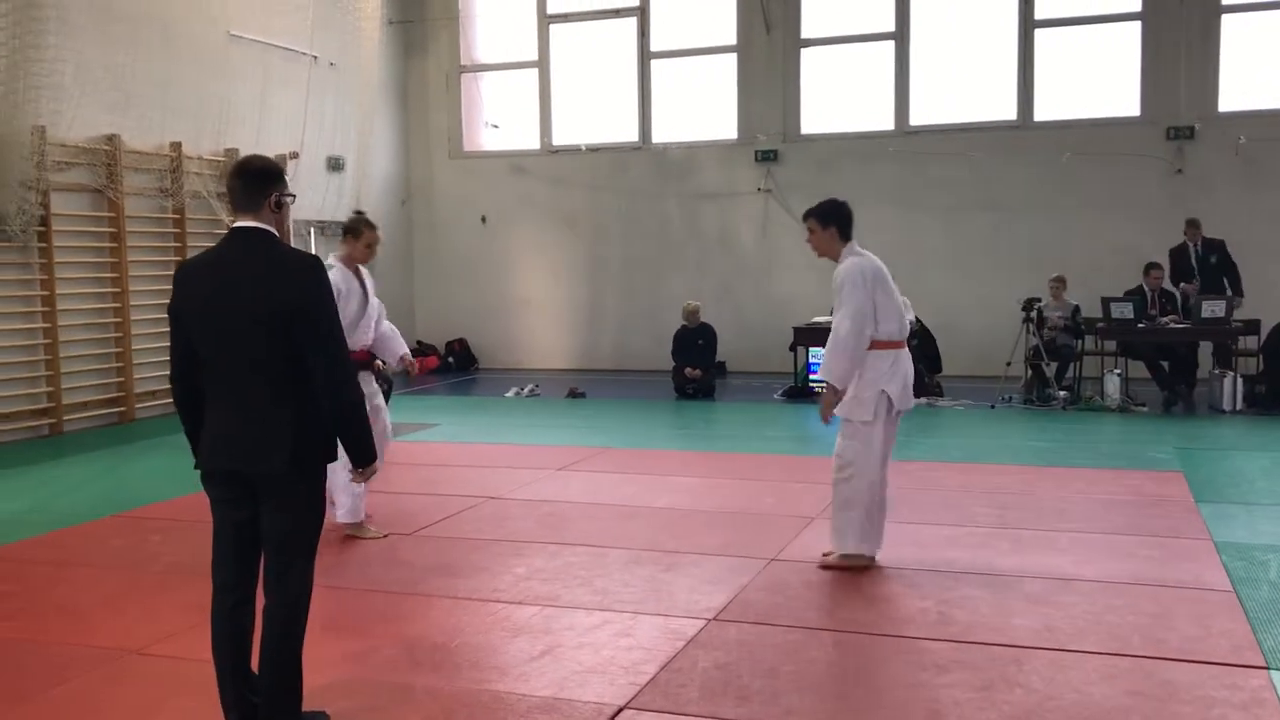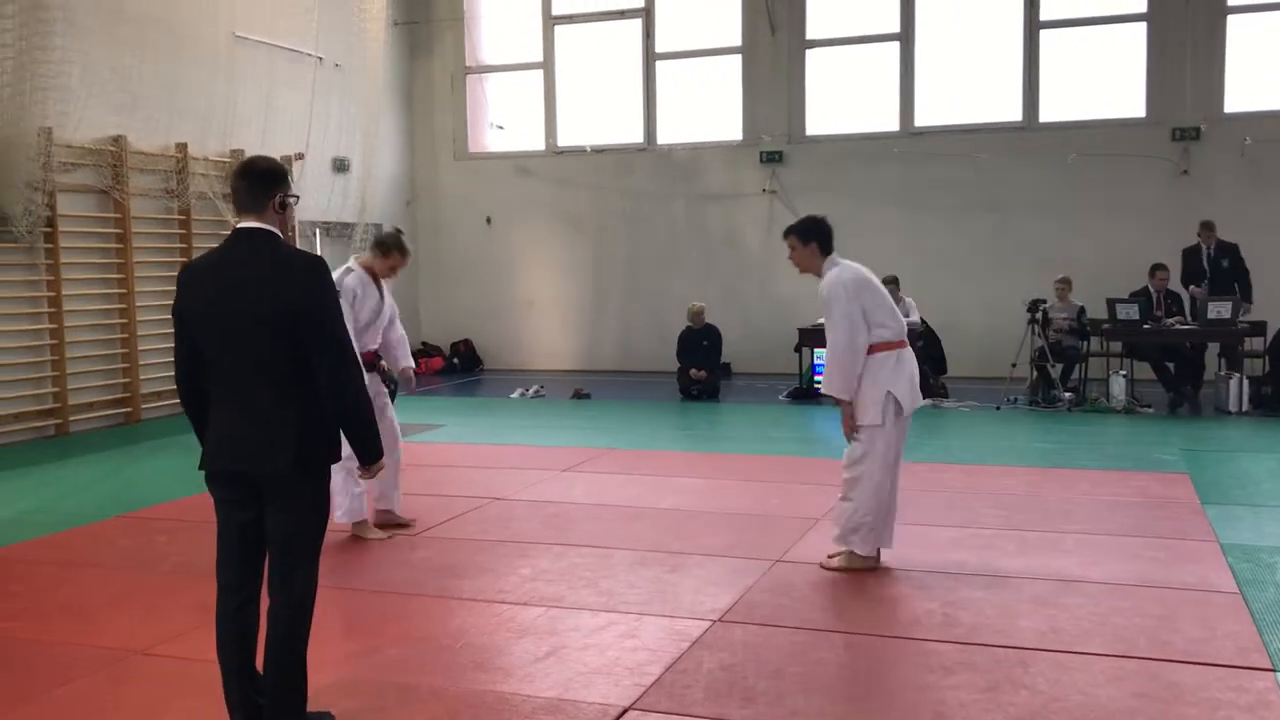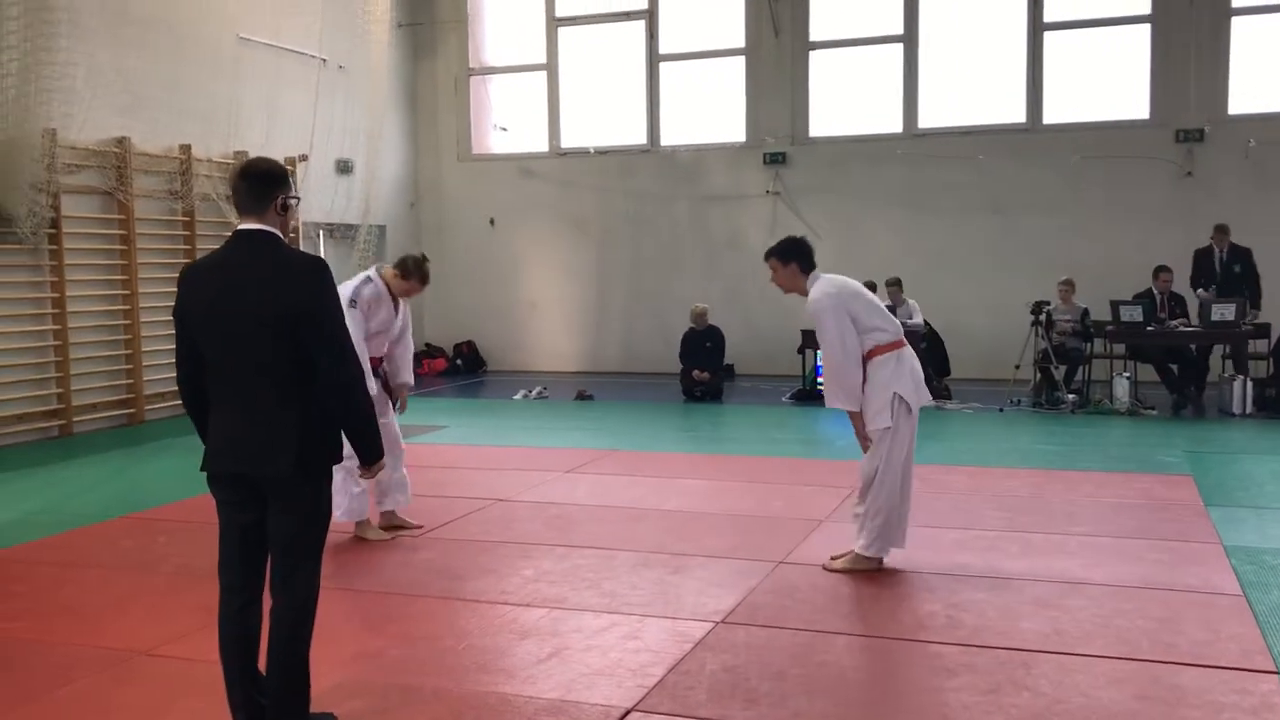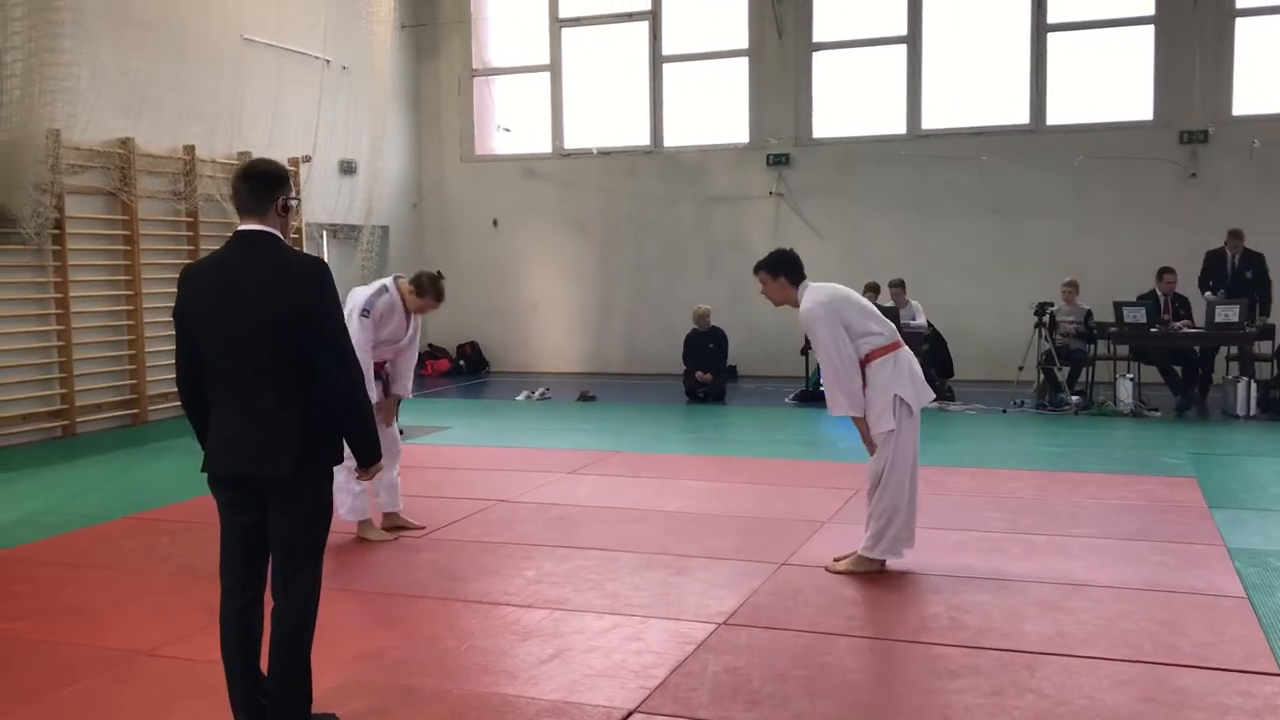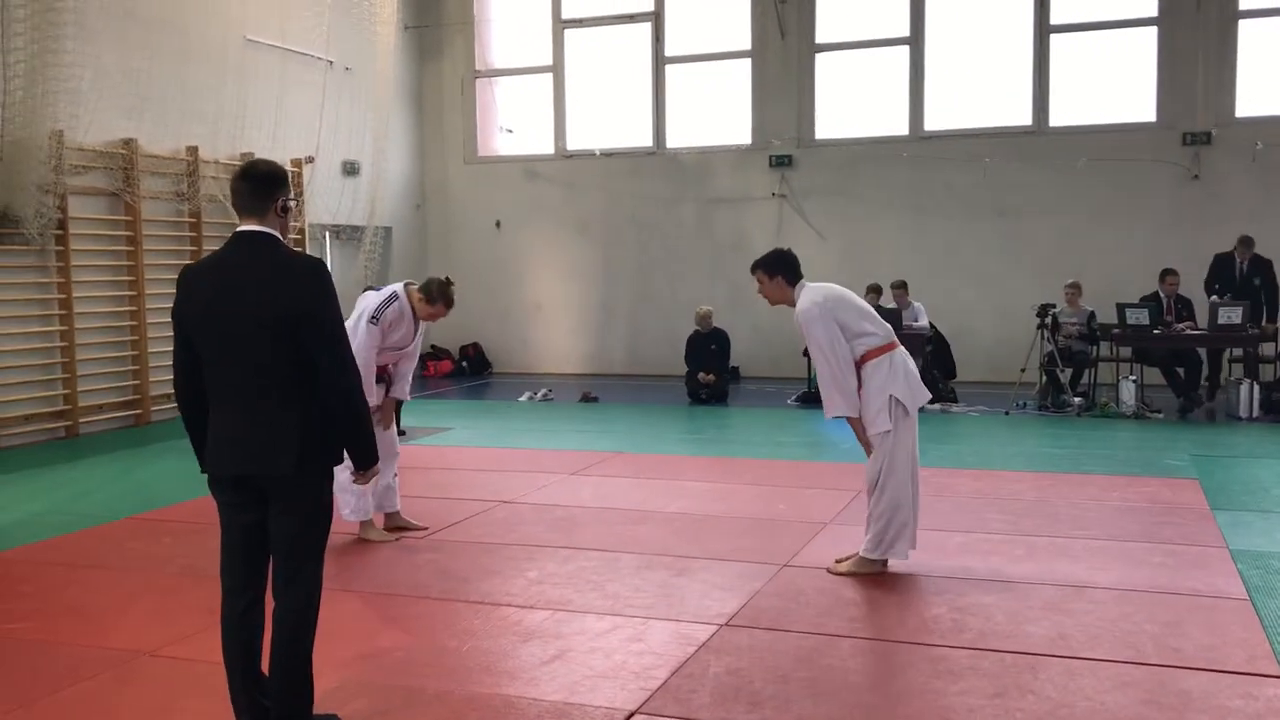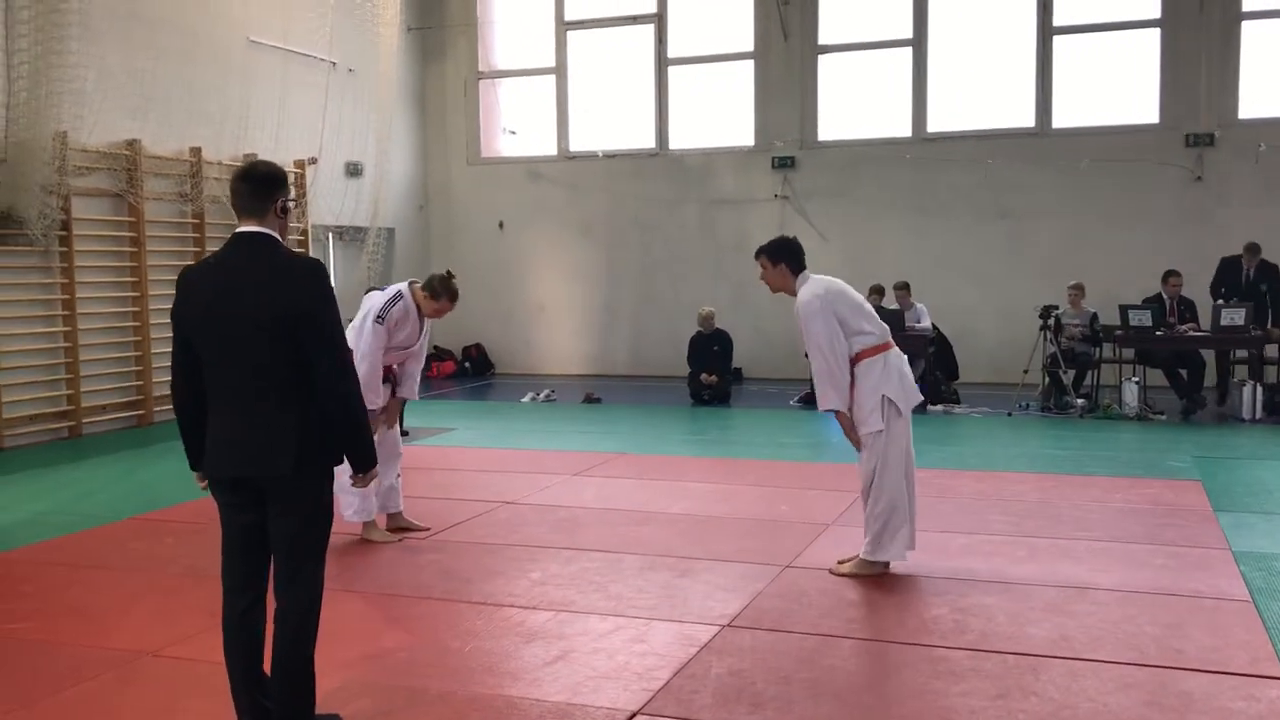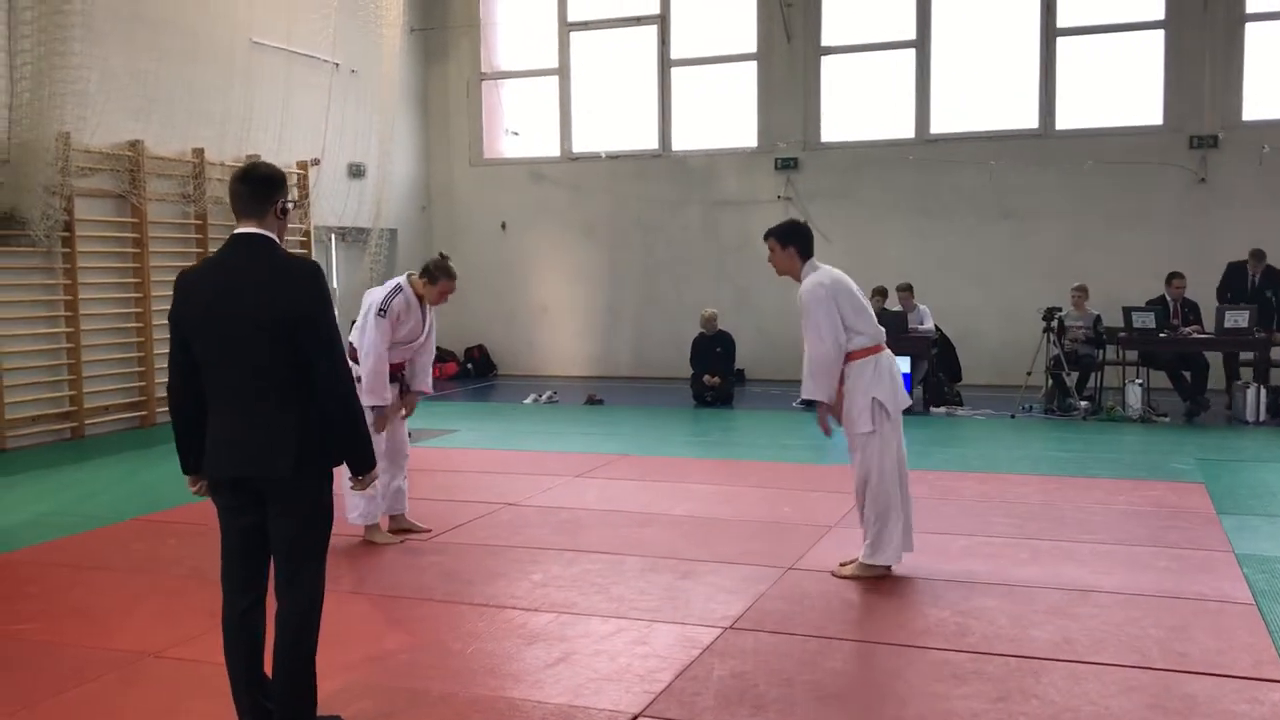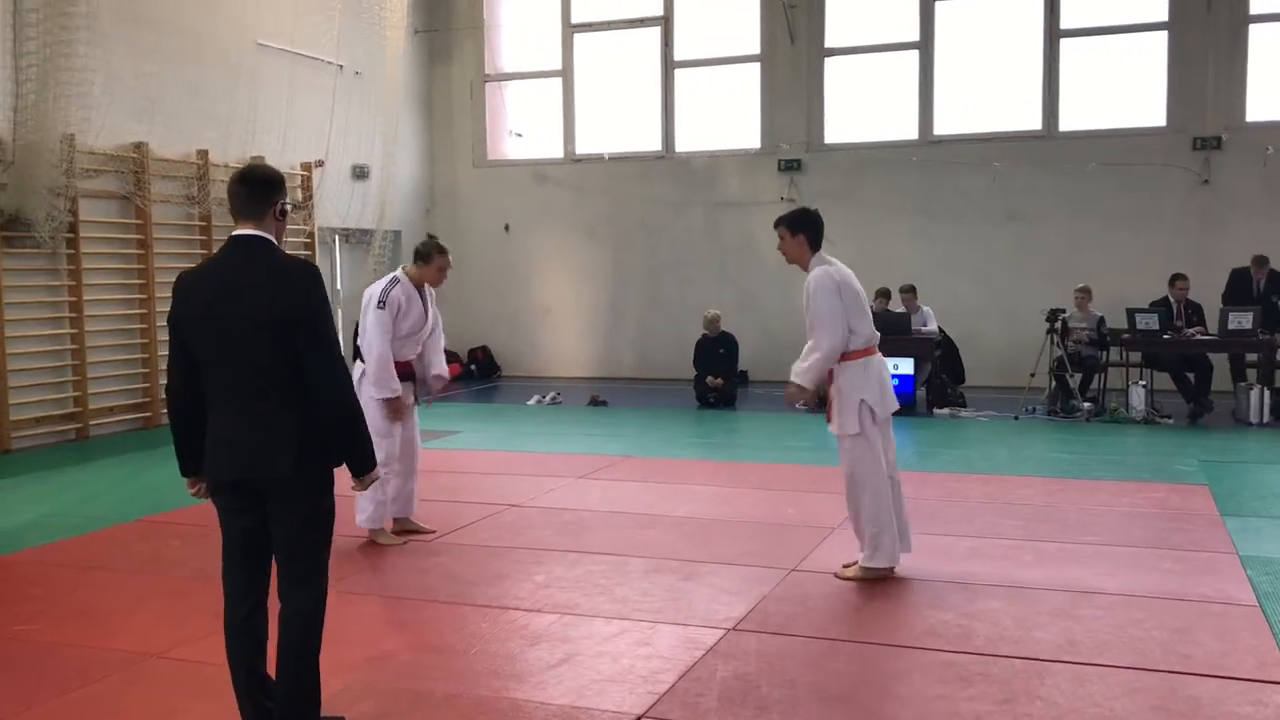
dt=0.1s
person 1, frame 1
left shoulder: (192, 275)
right shoulder: (300, 270)
left elbow: (183, 376)
right elbow: (334, 371)
right wrist: (361, 447)
left hip: (223, 453)
right hip: (292, 453)
left knee: (231, 584)
right knee: (285, 587)
person 1, frame 2
left shoulder: (195, 276)
right shoulder: (304, 270)
left elbow: (188, 376)
right elbow: (339, 370)
right wrist: (368, 444)
left hip: (228, 455)
right hip: (295, 453)
left knee: (236, 585)
right knee: (289, 588)
person 1, frame 3
left shoulder: (196, 278)
right shoulder: (305, 272)
left elbow: (189, 378)
right elbow: (340, 371)
right wrist: (368, 444)
left hip: (229, 455)
right hip: (296, 455)
left knee: (237, 587)
right knee: (293, 588)
person 1, frame 4
left shoulder: (196, 278)
right shoulder: (306, 273)
left elbow: (189, 379)
right elbow: (340, 371)
right wrist: (366, 446)
left hip: (230, 457)
right hip: (297, 455)
left knee: (239, 587)
right knee: (294, 588)
person 1, frame 5
left shoulder: (195, 279)
right shoulder: (304, 273)
left elbow: (187, 381)
right elbow: (338, 373)
left wrist: (207, 448)
right wrist: (363, 449)
left hip: (229, 457)
right hip: (297, 456)
left knee: (240, 588)
right knee: (295, 590)
person 1, frame 6
left shoulder: (194, 280)
right shoulder: (303, 274)
left elbow: (185, 382)
right elbow: (336, 374)
left wrist: (198, 454)
right wrist: (361, 453)
left hip: (228, 458)
right hip: (297, 457)
left knee: (241, 588)
right knee: (297, 590)
person 1, frame 7
left shoulder: (192, 282)
right shoulder: (300, 275)
left elbow: (182, 385)
right elbow: (333, 377)
left wrist: (192, 458)
right wrist: (360, 454)
left hip: (227, 460)
right hip: (296, 458)
left knee: (241, 590)
right knee: (297, 590)
person 1, frame 8
left shoulder: (191, 284)
right shoulder: (297, 276)
left elbow: (181, 387)
right elbow: (330, 377)
left wrist: (191, 461)
right wrist: (360, 455)
left hip: (228, 461)
right hip: (296, 459)
left knee: (243, 591)
right knee: (301, 591)
person 2, frame 1
left shoulder: (851, 269)
right shoulder: (858, 262)
left elbow: (849, 332)
left wrist: (832, 386)
right wrist: (843, 382)
left hip: (878, 369)
right hip: (886, 364)
left knee: (853, 458)
right knee: (867, 458)
left ankle: (855, 547)
right ankle: (859, 543)
person 2, frame 2
left shoulder: (834, 282)
right shoulder: (845, 273)
left elbow: (845, 344)
left wrist: (843, 400)
right wrist: (850, 395)
left hip: (884, 372)
right hip: (890, 367)
left knee: (865, 462)
right knee: (878, 462)
left ankle: (861, 548)
right ankle: (867, 543)
person 2, frame 3
left shoulder: (820, 300)
right shoulder: (829, 287)
left elbow: (843, 358)
left wrist: (855, 413)
right wrist: (859, 408)
left hip: (888, 376)
right hip: (892, 371)
left knee: (882, 466)
right knee: (887, 465)
left ankle: (869, 552)
right ankle: (872, 545)
person 2, frame 4
left shoulder: (812, 309)
right shoulder: (821, 296)
left elbow: (840, 365)
left wrist: (857, 417)
right wrist: (860, 412)
left hip: (887, 377)
right hip: (891, 371)
left knee: (888, 469)
right knee: (894, 469)
left ankle: (873, 553)
right ankle: (876, 547)
person 2, frame 5
left shoulder: (807, 309)
right shoulder: (819, 294)
left elbow: (834, 364)
left wrist: (851, 416)
right wrist: (856, 410)
left hip: (883, 377)
right hip: (887, 371)
left knee: (886, 469)
right knee: (892, 468)
left ankle: (875, 555)
right ankle: (879, 547)
person 2, frame 6
left shoulder: (808, 301)
right shoulder: (819, 288)
left elbow: (829, 359)
left wrist: (841, 411)
right wrist: (846, 408)
left hip: (876, 378)
right hip: (882, 371)
left knee: (881, 470)
right knee: (889, 469)
left ankle: (875, 557)
right ankle: (878, 550)
person 2, frame 7
left shoulder: (813, 287)
right shoulder: (825, 277)
left elbow: (826, 348)
left wrist: (822, 399)
right wrist: (828, 394)
left hip: (866, 377)
right hip: (872, 370)
left knee: (874, 469)
right knee: (884, 467)
left ankle: (877, 558)
right ankle: (881, 551)
person 2, frame 8
left shoulder: (819, 279)
right shoulder: (830, 270)
left elbow: (830, 340)
left wrist: (801, 380)
right wrist: (808, 376)
left hip: (855, 379)
right hip: (863, 372)
left knee: (863, 471)
right knee: (875, 467)
left ankle: (877, 560)
right ankle: (881, 551)
person 3, frame 1
left shoulder: (362, 275)
right shoulder: (328, 279)
left elbow: (378, 323)
left wrist: (400, 352)
left hip: (363, 368)
left knee: (378, 435)
left ankle: (337, 497)
right ankle: (353, 519)
person 3, frame 2
left shoulder: (378, 282)
right shoulder: (344, 282)
left elbow: (391, 326)
left wrist: (403, 364)
left hip: (369, 368)
left knee: (388, 438)
right knee: (350, 447)
left ankle: (384, 509)
right ankle: (356, 519)
person 3, frame 3
left shoulder: (399, 296)
right shoulder: (359, 291)
left elbow: (401, 342)
right elbow: (351, 347)
left wrist: (402, 383)
left hip: (373, 372)
left knee: (390, 445)
right knee: (351, 449)
left ankle: (389, 512)
right ankle: (360, 520)
person 3, frame 4
left shoulder: (411, 307)
right shoulder: (372, 300)
left elbow: (407, 352)
right elbow: (357, 354)
left wrist: (393, 396)
right wrist: (366, 402)
left hip: (375, 373)
left knee: (388, 446)
right knee: (352, 449)
left ankle: (390, 513)
right ankle: (362, 521)
person 3, frame 5
left shoulder: (419, 310)
right shoulder: (380, 306)
left elbow: (407, 359)
right elbow: (361, 358)
left wrist: (391, 400)
right wrist: (367, 406)
left hip: (378, 375)
left knee: (386, 448)
left ankle: (391, 514)
right ankle: (364, 522)
person 3, frame 6
left shoulder: (423, 309)
right shoulder: (385, 306)
left elbow: (414, 359)
right elbow: (367, 359)
left wrist: (397, 400)
right wrist: (371, 408)
left hip: (383, 377)
right hip: (356, 376)
left knee: (389, 449)
left ankle: (394, 514)
right ankle: (367, 522)
person 3, frame 7
left shoulder: (425, 303)
right shoulder: (387, 300)
left elbow: (424, 348)
right elbow: (372, 355)
left wrist: (415, 392)
right wrist: (379, 403)
left hip: (392, 375)
right hip: (367, 377)
left knee: (397, 450)
left ankle: (396, 515)
right ankle: (370, 523)
person 3, frame 8
left shoulder: (426, 293)
right shoulder: (386, 292)
left elbow: (432, 339)
right elbow: (377, 348)
left wrist: (435, 375)
right wrist: (391, 394)
left hip: (403, 376)
right hip: (375, 378)
left knee: (407, 451)
right knee: (380, 453)
left ankle: (402, 517)
right ankle: (375, 524)
